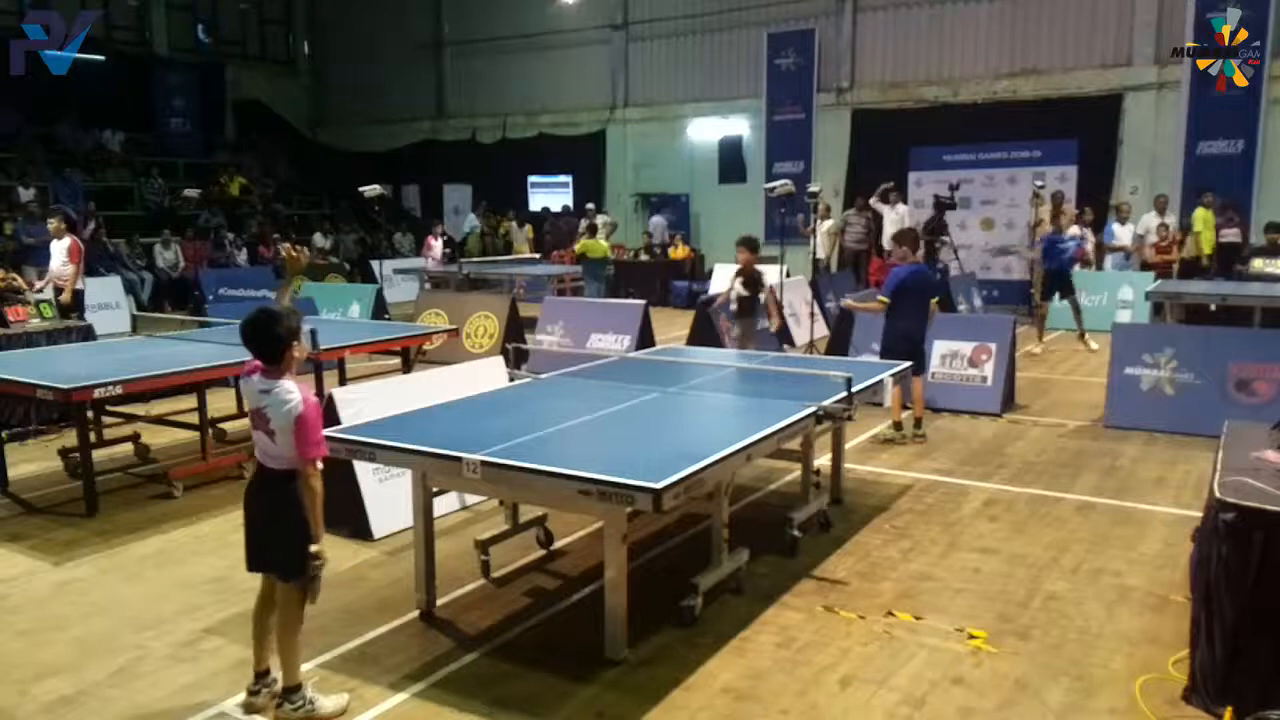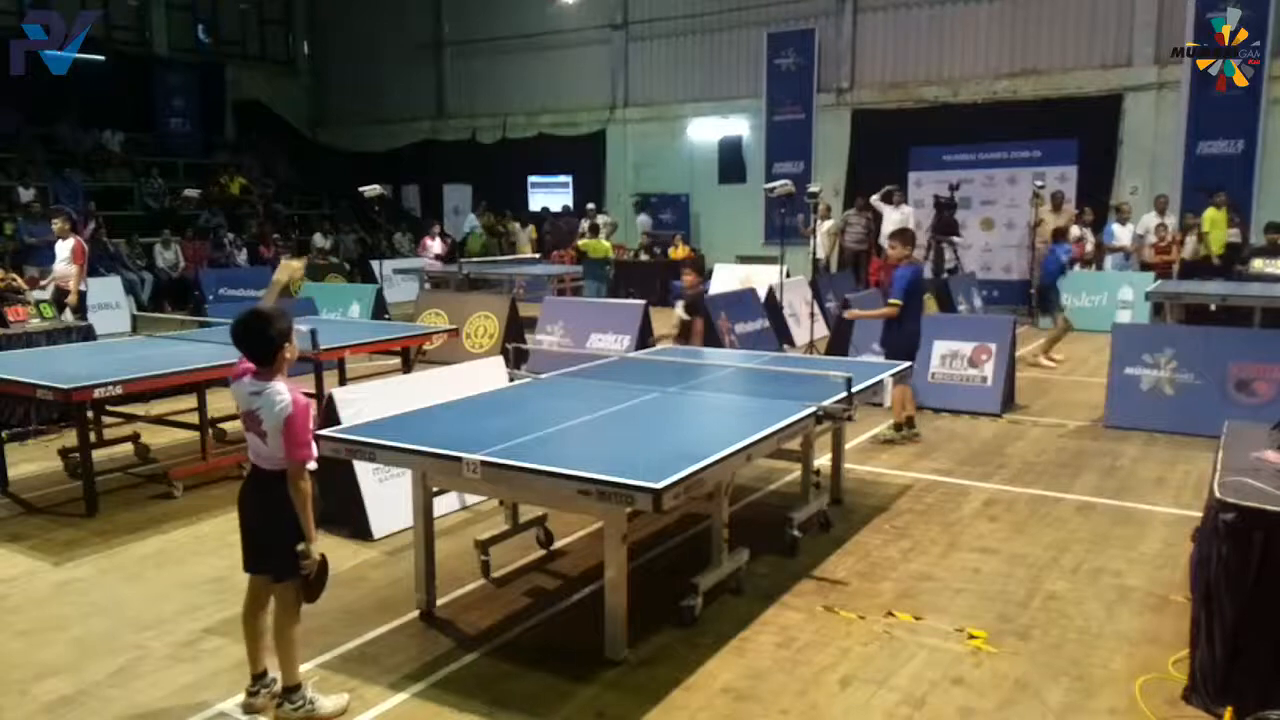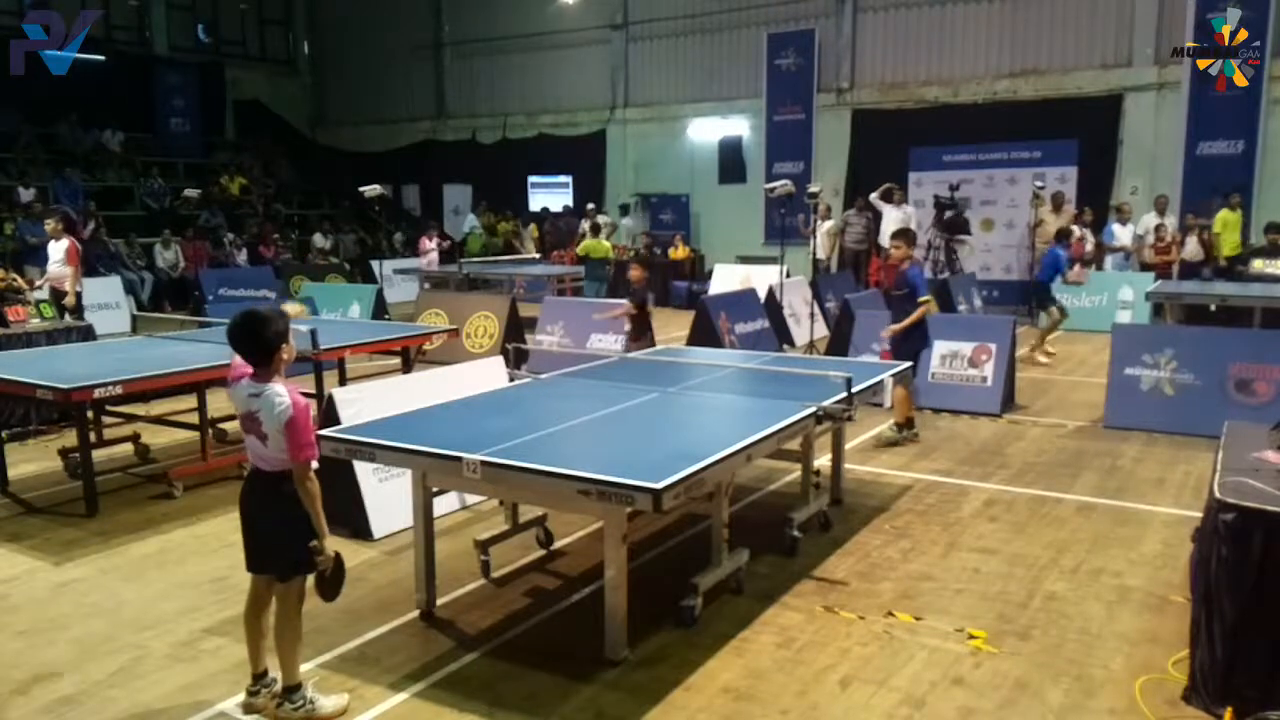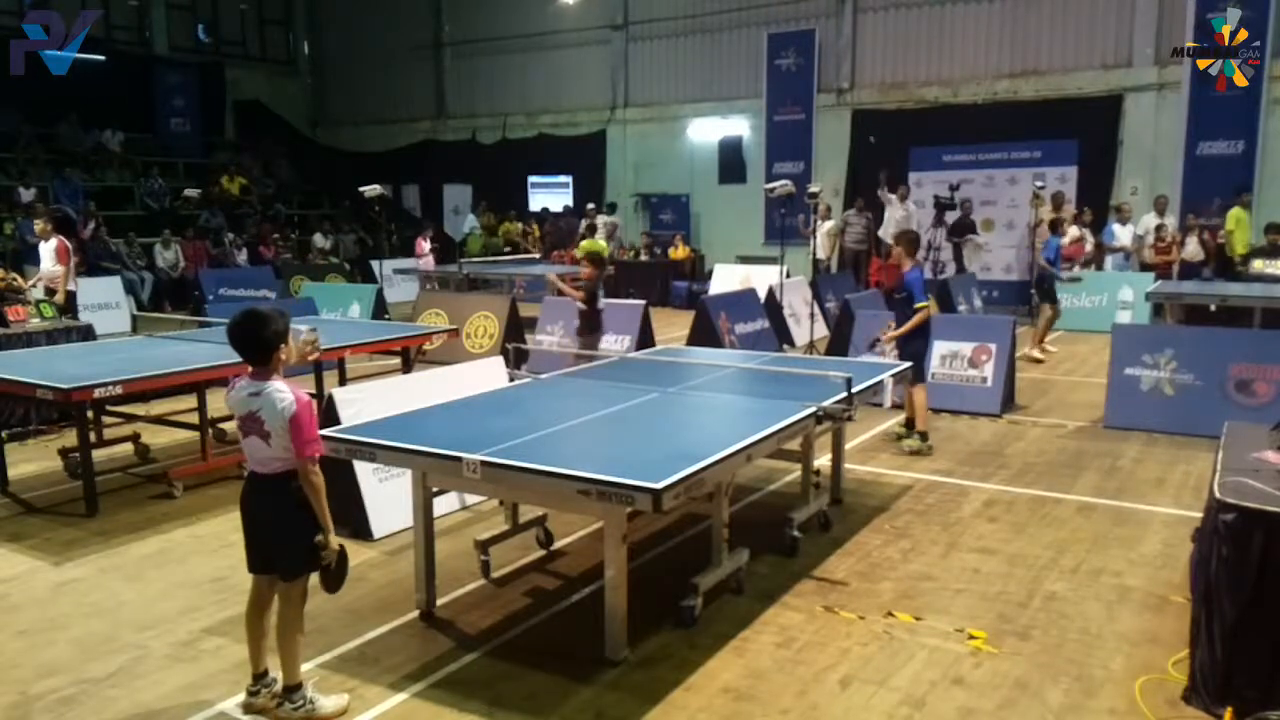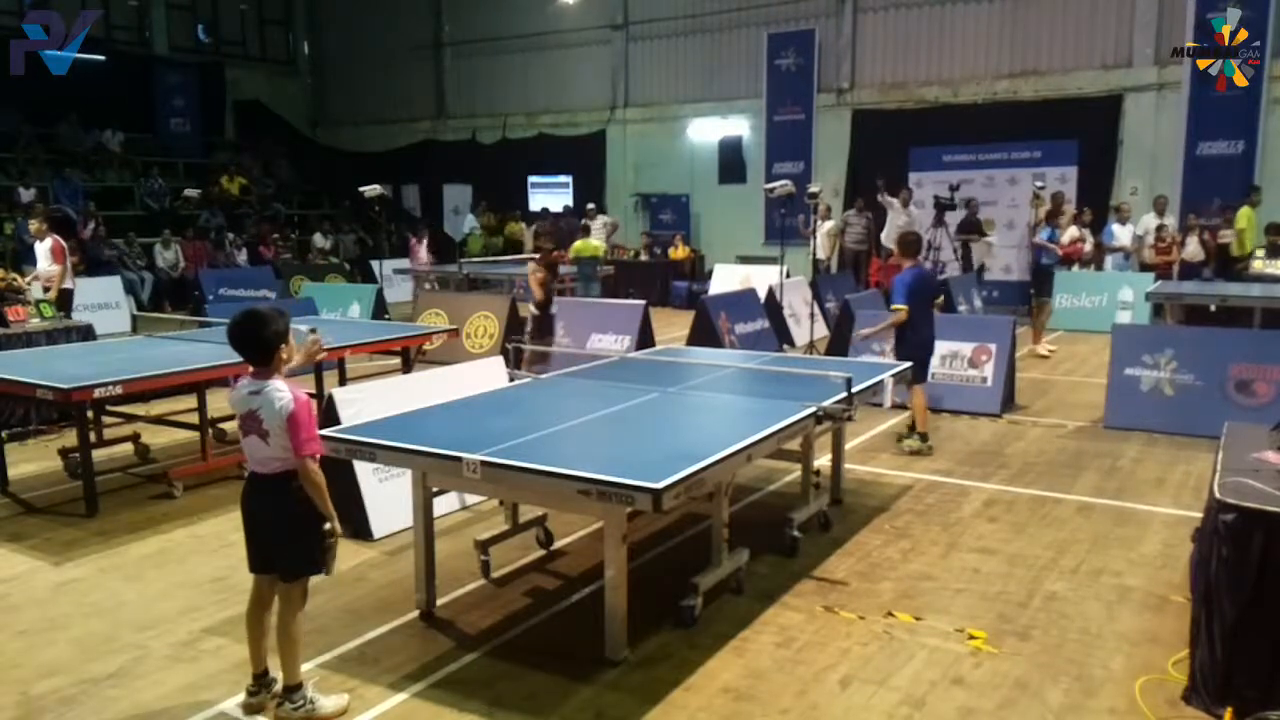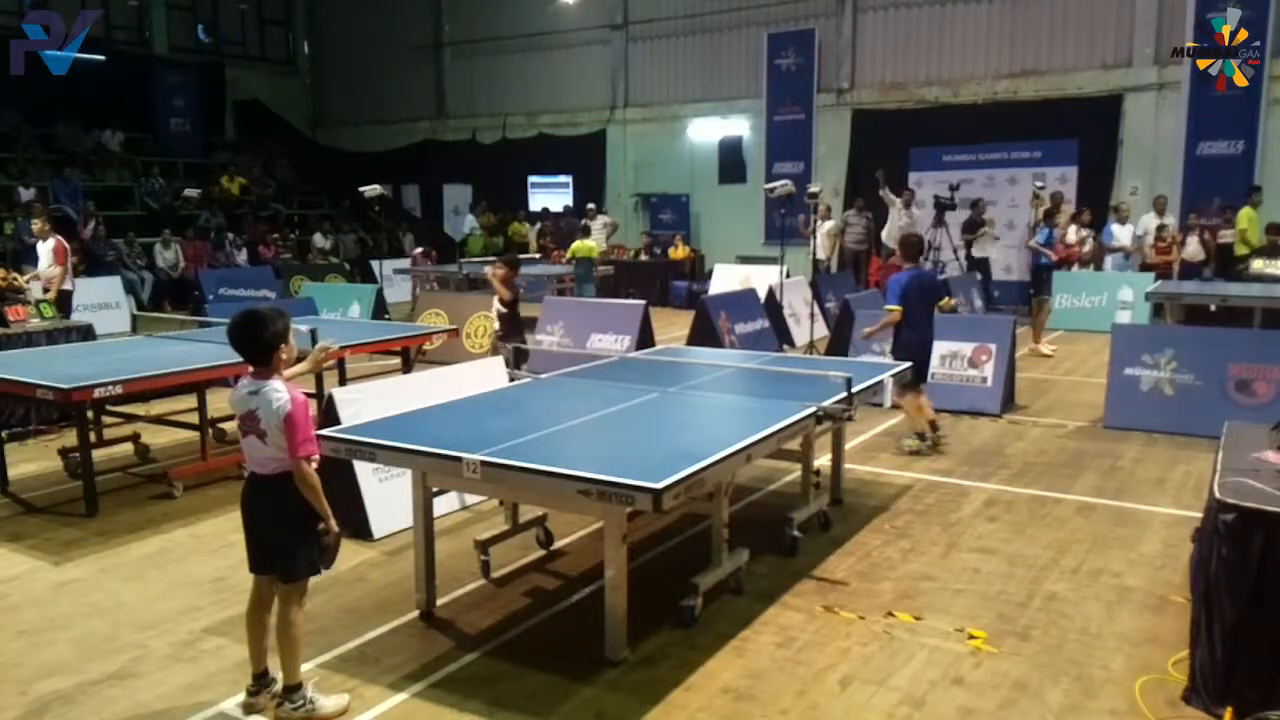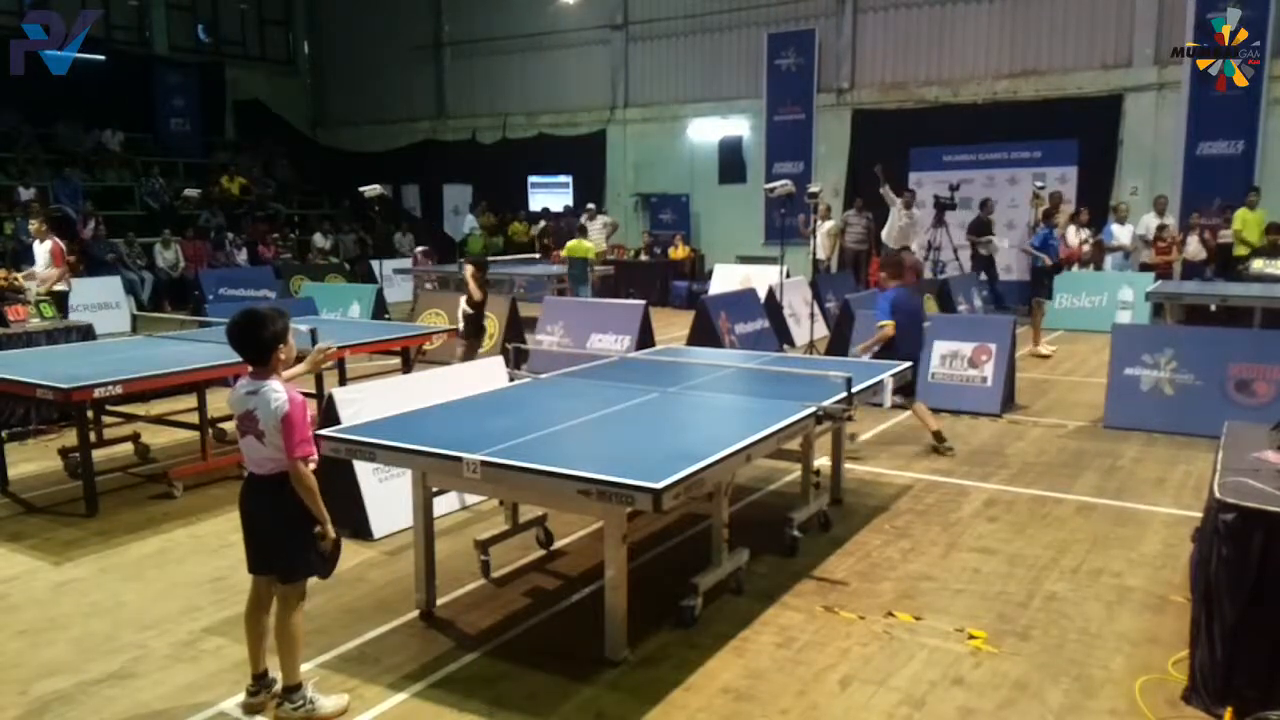
dt=0.3s
person 1, frame 1
left shoulder: (251, 377)
right shoulder: (303, 403)
left elbow: (267, 344)
right elbow: (310, 476)
right wrist: (318, 536)
left hip: (262, 492)
right hip: (289, 499)
left knee: (270, 590)
right knee: (293, 602)
left ankle: (259, 683)
person 1, frame 2
left shoulder: (241, 380)
right shoulder: (292, 404)
left elbow: (256, 330)
right elbow: (298, 478)
left wrist: (277, 284)
right wrist: (310, 537)
left hip: (254, 489)
right hip: (281, 498)
left knee: (259, 590)
right knee: (287, 599)
person 1, frame 3
left shoulder: (238, 385)
right shoulder: (292, 405)
left elbow: (241, 358)
right elbow: (303, 475)
left wrist: (277, 318)
right wrist: (323, 533)
left hip: (255, 491)
right hip: (285, 498)
left knee: (260, 591)
right knee: (289, 599)
left ankle: (260, 684)
person 1, frame 4
left shoulder: (236, 392)
right shoulder: (296, 402)
right elbow: (308, 472)
left wrist: (289, 362)
right wrist: (328, 528)
left hip: (255, 492)
right hip: (288, 498)
left knee: (262, 591)
right knee: (292, 599)
left ankle: (260, 684)
person 1, frame 5
left shoulder: (240, 390)
right shoulder: (294, 401)
right elbow: (308, 470)
left wrist: (299, 360)
right wrist: (331, 517)
left hip: (255, 491)
right hip: (289, 498)
left knee: (262, 591)
right knee: (292, 599)
left ankle: (259, 684)
person 1, frame 6
left shoulder: (241, 390)
right shoulder: (292, 402)
right elbow: (302, 472)
left wrist: (307, 366)
right wrist: (327, 517)
left hip: (255, 492)
right hip: (287, 499)
left knee: (262, 591)
right knee: (291, 600)
left ankle: (259, 684)
person 1, frame 7
left shoulder: (240, 390)
right shoulder: (291, 403)
right elbow: (299, 472)
left wrist: (307, 366)
right wrist: (325, 520)
left hip: (254, 493)
right hip: (285, 500)
left knee: (261, 592)
right knee: (290, 600)
left ankle: (259, 685)
person 2, frame 1
left shoulder: (897, 273)
right shoulder: (928, 273)
left elbow: (881, 306)
right elbow: (932, 308)
left wrist: (854, 305)
left hip: (896, 336)
right hip: (917, 335)
left knee: (894, 380)
right knee: (917, 379)
left ankle: (897, 429)
right ankle: (918, 428)
person 2, frame 2
left shoulder: (901, 274)
right shoulder: (917, 271)
left elbow: (893, 310)
right elbow: (920, 305)
left wrist: (861, 315)
left hip: (898, 336)
right hip: (911, 334)
left knee: (896, 380)
right knee: (904, 380)
left ankle: (898, 429)
right ankle: (910, 426)
person 2, frame 3
left shoulder: (913, 274)
right shoulder: (898, 272)
left elbow: (926, 306)
left wrist: (900, 327)
right wrist: (895, 329)
left hip: (911, 336)
right hip: (903, 336)
left knee: (897, 380)
right knee: (903, 380)
left ankle: (898, 428)
right ankle: (909, 426)
person 2, frame 4
left shoulder: (913, 277)
right shoulder: (907, 274)
left elbow: (924, 312)
left wrist: (897, 332)
right wrist: (895, 328)
left hip: (914, 339)
right hip: (909, 338)
left knee: (916, 384)
right knee: (910, 383)
left ankle: (922, 438)
right ankle: (909, 426)
person 2, frame 5
left shoulder: (901, 279)
right shoulder: (928, 275)
left elbow: (900, 315)
right elbow: (938, 303)
left wrist: (872, 331)
left hip: (910, 342)
right hip: (926, 339)
left knee: (915, 386)
right knee: (916, 385)
left ankle: (922, 438)
right ankle: (914, 429)
person 2, frame 6
left shoulder: (897, 280)
right shoulder: (930, 278)
left elbow: (895, 316)
right elbow: (945, 306)
left wrist: (873, 329)
right wrist: (954, 304)
left hip: (906, 344)
right hip: (925, 342)
left knee: (904, 390)
right knee: (917, 387)
left ankle: (921, 437)
right ankle: (933, 430)
person 2, frame 7
left shoulder: (885, 297)
right shoulder: (914, 297)
left elbow: (888, 331)
right elbow: (921, 328)
left wrist: (865, 347)
left hip: (891, 356)
right hip: (911, 357)
right knee: (910, 399)
right ankle: (941, 440)
